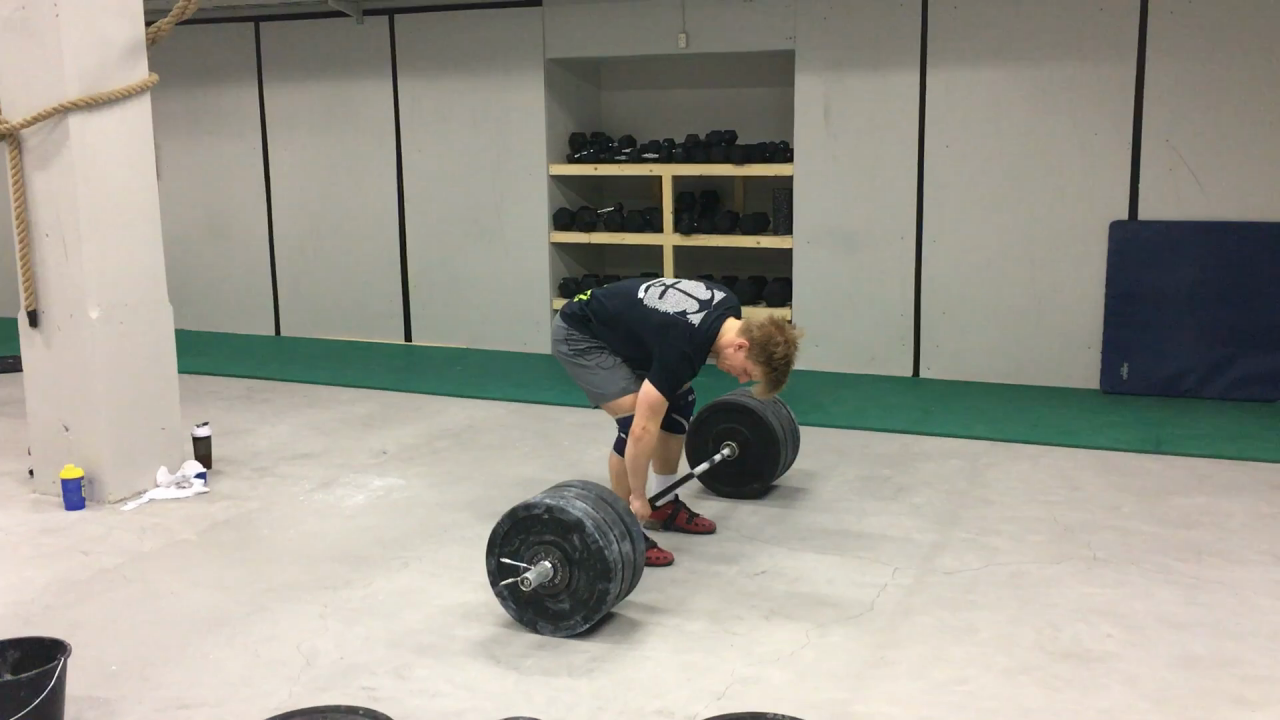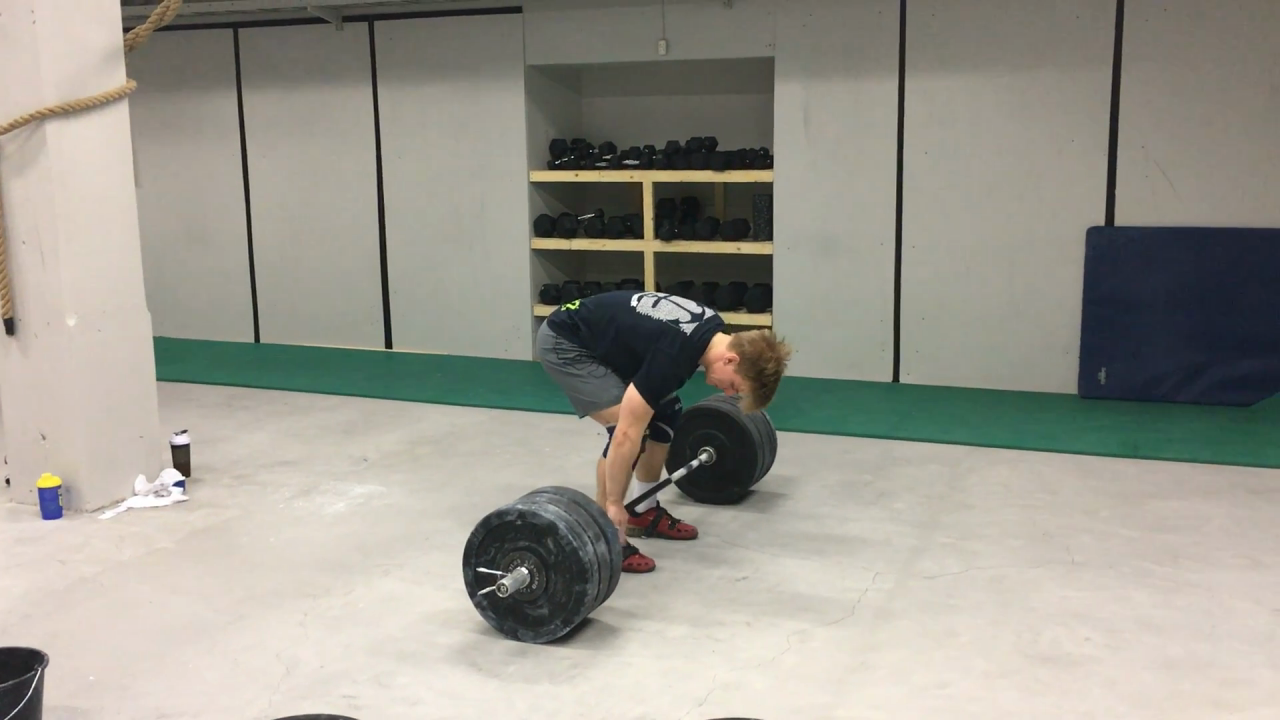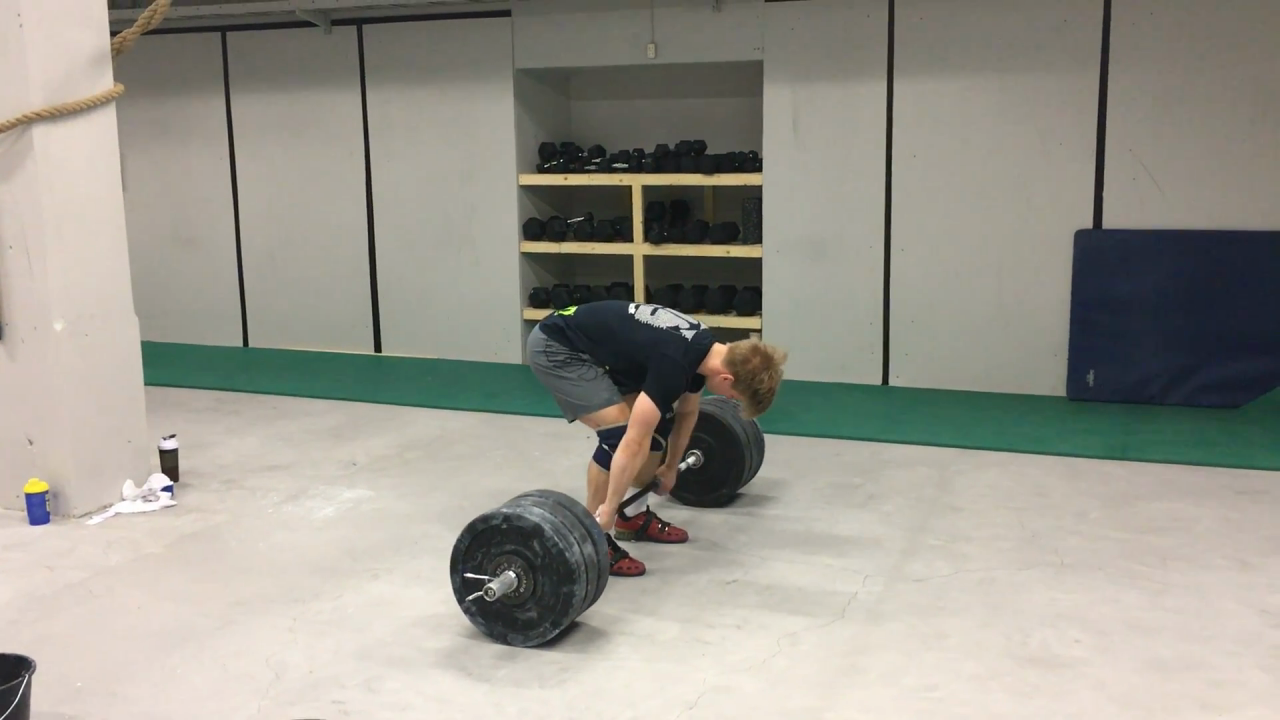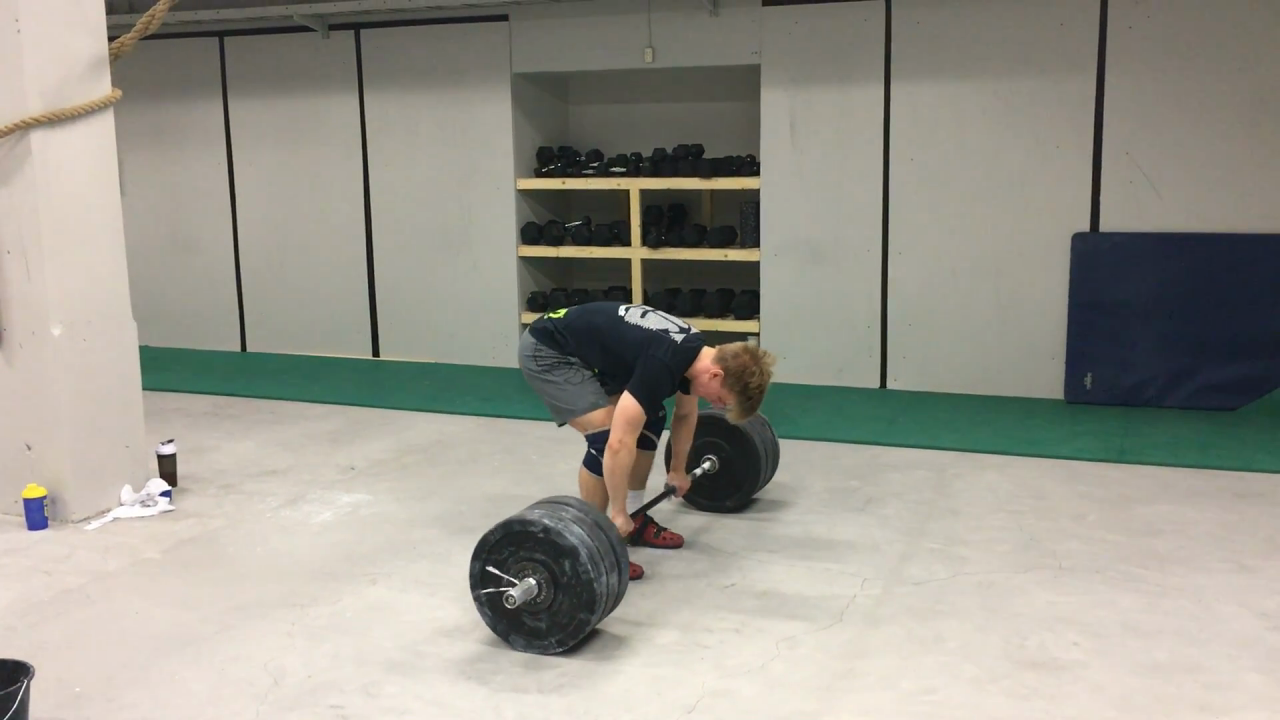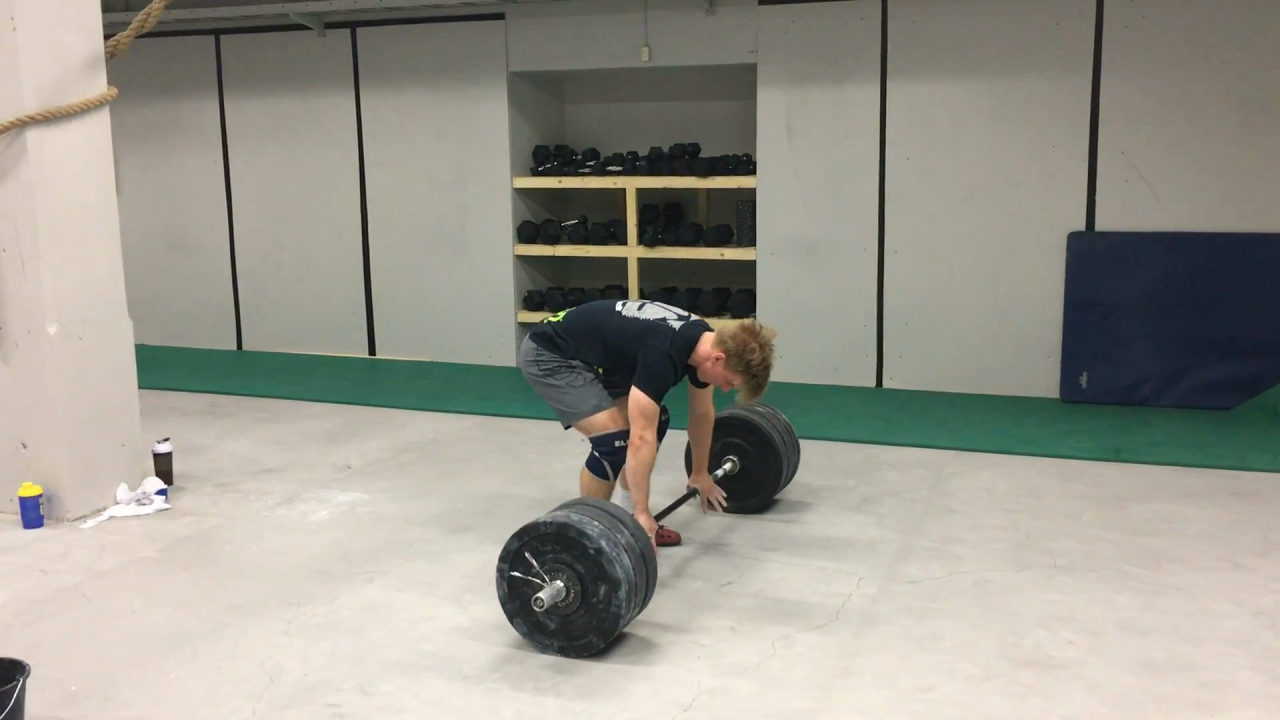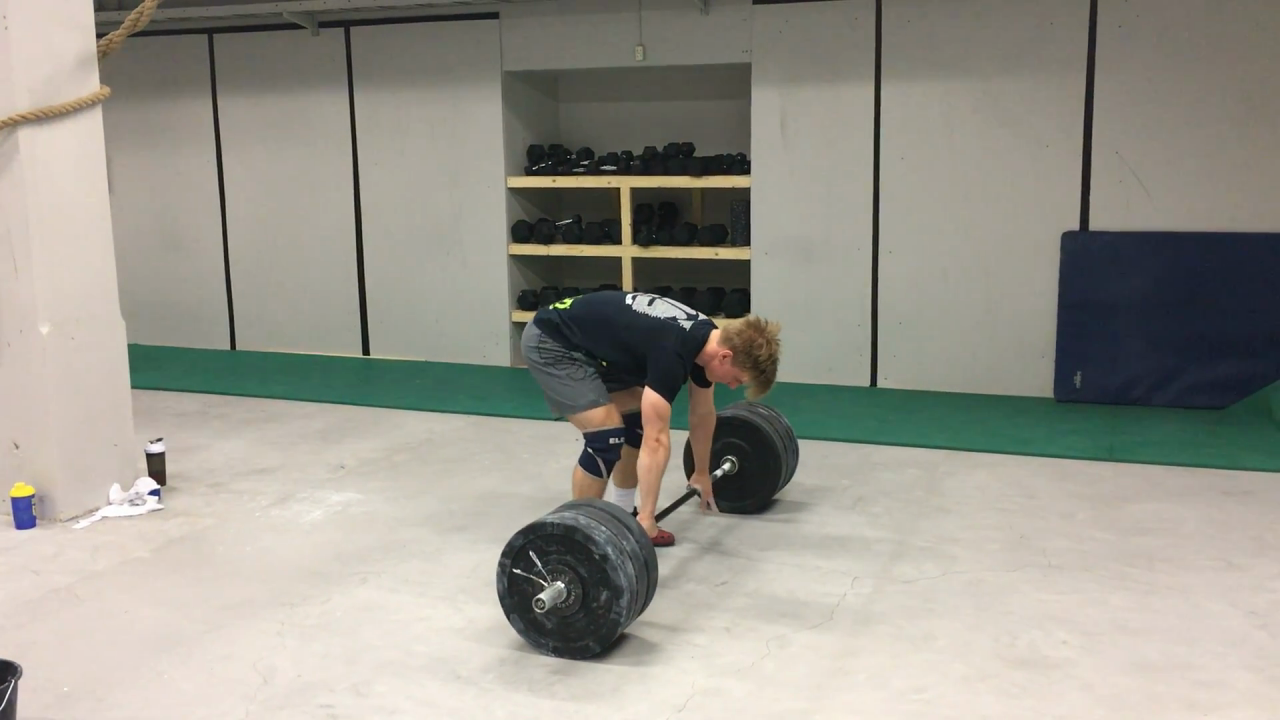
dt=0.7s
person 1, frame 1
left shoulder: (728, 307)
right shoulder: (681, 347)
right elbow: (643, 428)
right wrist: (638, 497)
left hip: (618, 326)
right hip: (579, 335)
left knee: (680, 403)
right knee: (634, 418)
left ankle: (665, 505)
person 1, frame 2
left shoulder: (712, 329)
right shoulder: (673, 356)
right elbow: (626, 434)
right wrist: (614, 504)
left hip: (600, 338)
right hip: (563, 343)
left knee: (665, 411)
right knee: (631, 427)
left ankle: (644, 512)
person 1, frame 3
left shoulder: (702, 346)
right shoulder: (675, 363)
left elbow: (686, 412)
right elbow: (634, 441)
left wrist: (670, 468)
right wrist: (608, 510)
left hip: (590, 345)
right hip: (555, 348)
left knee: (658, 419)
right knee: (619, 431)
left ankle: (634, 517)
person 1, frame 4
left shoulder: (695, 351)
right shoulder: (662, 364)
left elbow: (685, 414)
right elbow: (620, 442)
left wrist: (678, 471)
right wrist: (617, 513)
left hip: (585, 347)
right hip: (546, 350)
left knee: (648, 419)
right knee: (606, 435)
left ankle: (635, 522)
person 1, frame 5
left shoulder: (704, 341)
right shoulder: (663, 353)
left elbow: (701, 414)
right elbow: (641, 438)
left wrist: (701, 473)
right wrist: (642, 513)
left hip: (588, 351)
right hip: (548, 355)
left knee: (655, 420)
right knee: (615, 437)
person 1, frame 6
left shoulder: (707, 338)
right shoulder: (672, 353)
left elbow: (702, 414)
right elbow: (656, 440)
left wrist: (702, 474)
right wrist: (646, 517)
left hip: (589, 340)
right hip: (550, 342)
left knee: (638, 422)
right knee: (606, 436)
